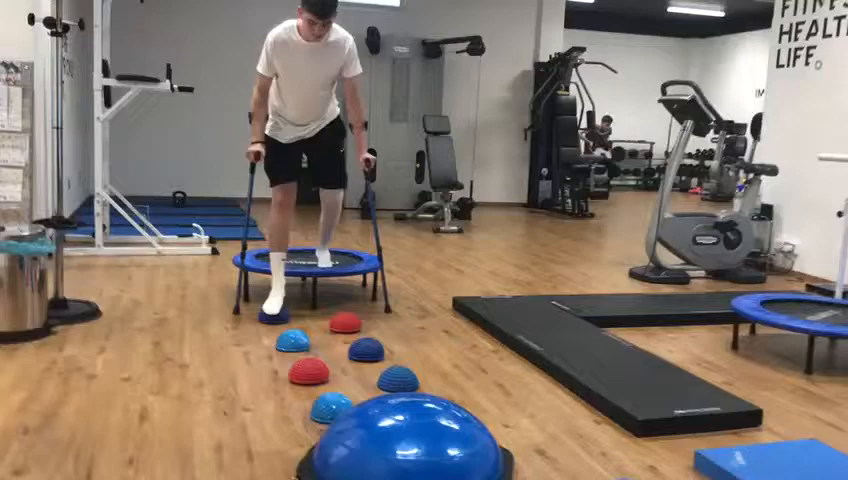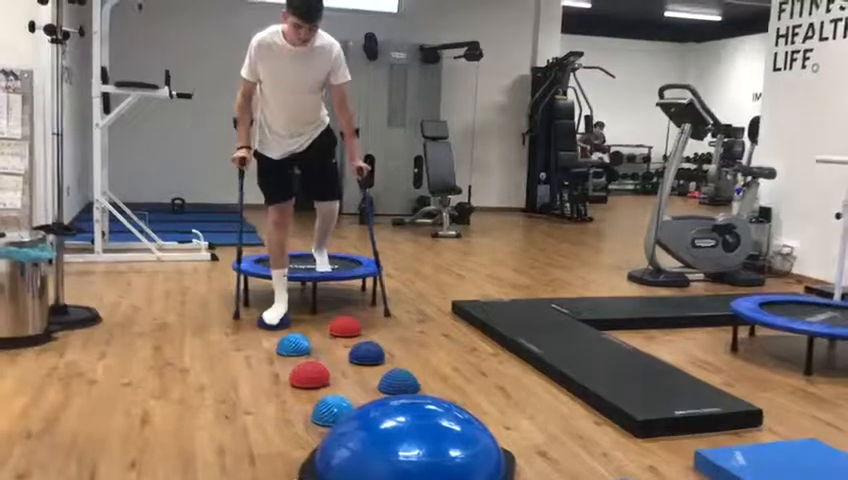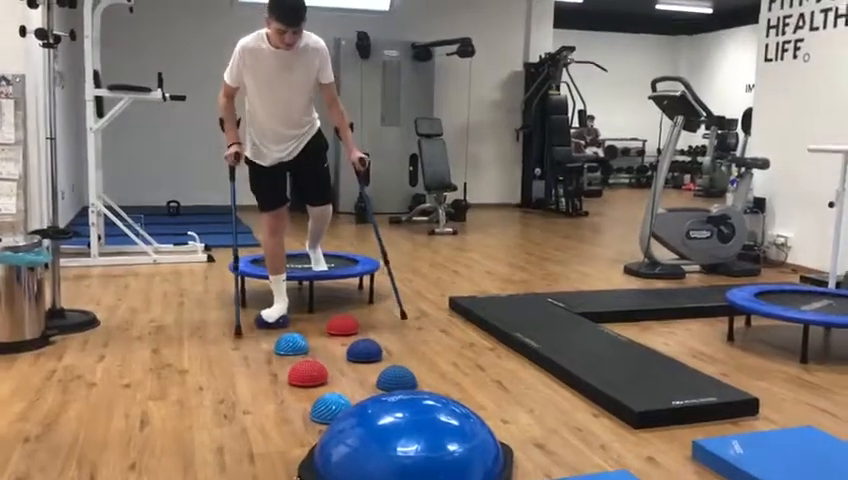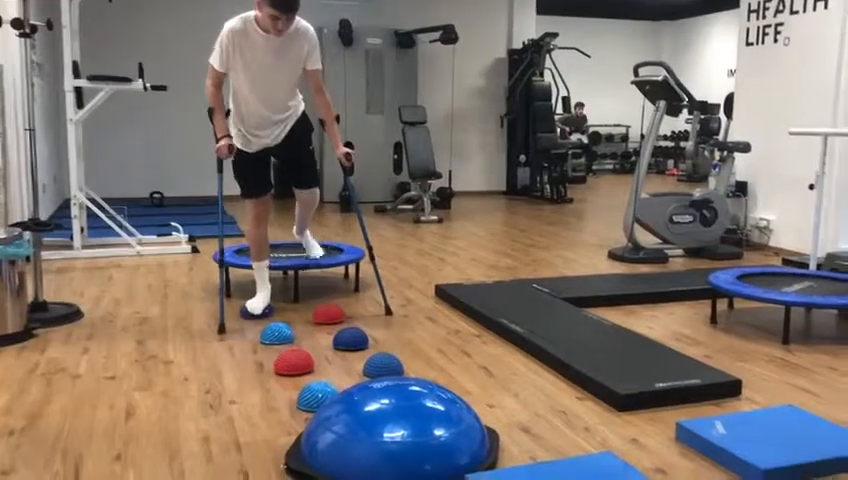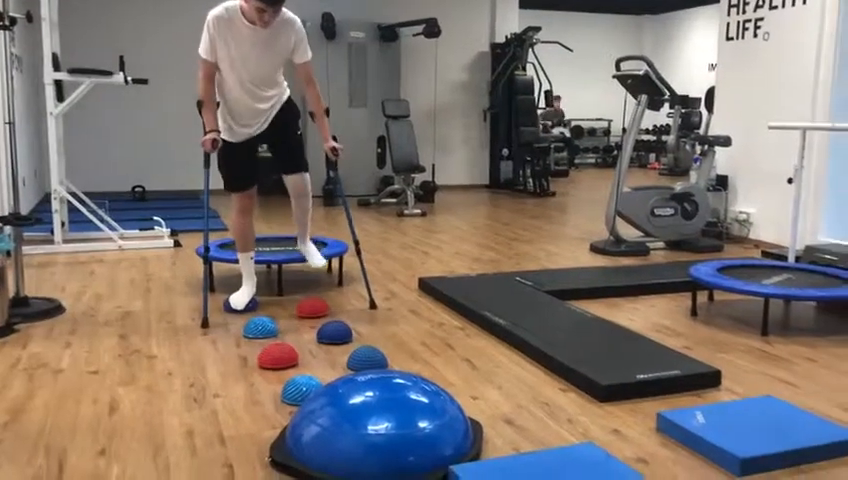
dt=0.4s
person 1, frame 1
left shoulder: (344, 43)
right shoulder: (278, 38)
left elbow: (353, 97)
right elbow: (261, 92)
left wrist: (362, 148)
right wrist: (257, 139)
left hip: (325, 125)
right hip: (282, 128)
left knee: (333, 196)
right knee: (282, 199)
left ankle: (323, 248)
right ankle: (278, 286)
person 1, frame 2
left shoulder: (330, 49)
right shoulder: (262, 44)
left elbow: (342, 104)
right elbow: (245, 96)
left wrist: (354, 155)
right wrist: (243, 144)
left hip: (316, 136)
right hip: (272, 143)
left knee: (329, 205)
right knee: (279, 215)
left ankle: (320, 250)
right ankle: (280, 299)
person 1, frame 3
left shoulder: (317, 48)
right shoulder: (247, 49)
left elbow: (332, 101)
right elbow: (226, 97)
left wrist: (351, 148)
right wrist: (233, 141)
left hip: (307, 140)
right hip: (262, 149)
left knee: (323, 208)
right knee: (273, 221)
left ankle: (313, 247)
right ankle: (280, 301)
person 1, frame 4
left shoulder: (305, 34)
right shoulder: (234, 31)
left elbow: (318, 91)
right elbow: (214, 84)
left wrist: (337, 142)
right wrist: (223, 133)
left hip: (291, 123)
right hip: (247, 133)
left knee: (310, 192)
right knee: (258, 208)
left ankle: (301, 232)
right ankle: (263, 288)
person 1, frame 5
left shoulder: (292, 25)
left elbow: (308, 83)
right elbow: (207, 78)
left wrist: (326, 136)
right wrist: (211, 128)
left hip: (277, 109)
right hip: (233, 121)
left knee: (299, 182)
right knee: (243, 201)
left ankle: (305, 242)
right ankle: (248, 281)
